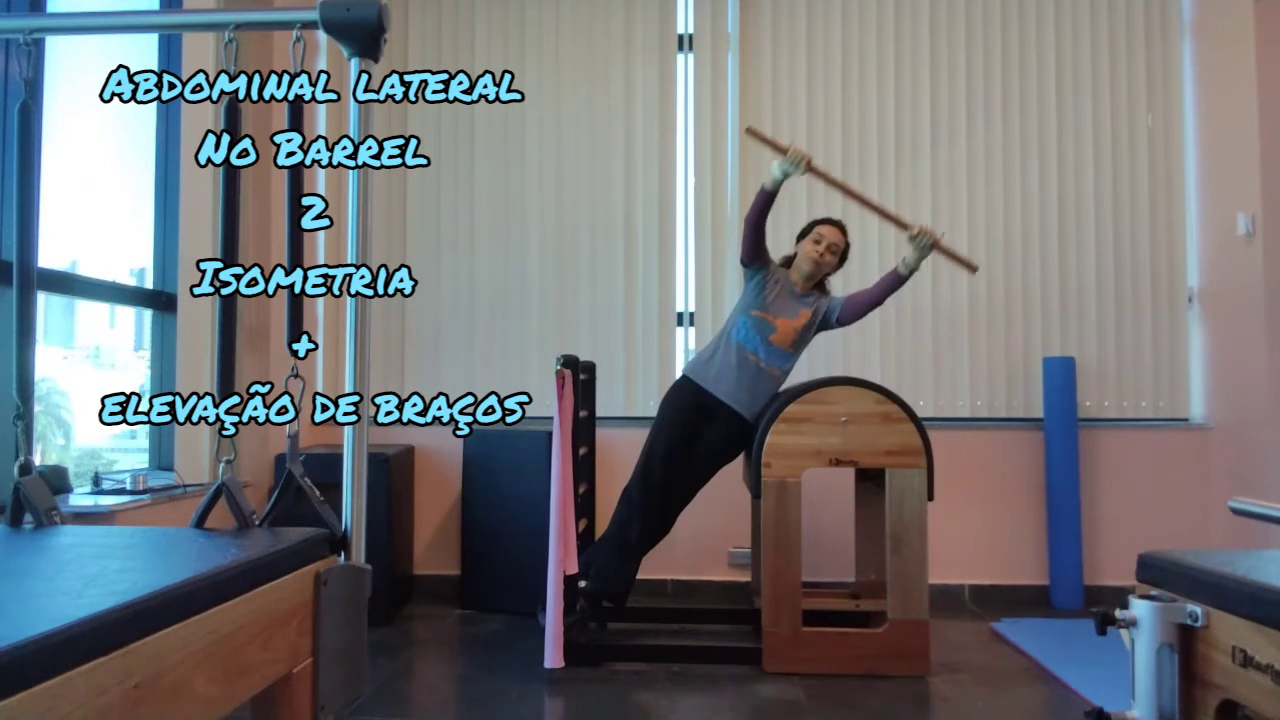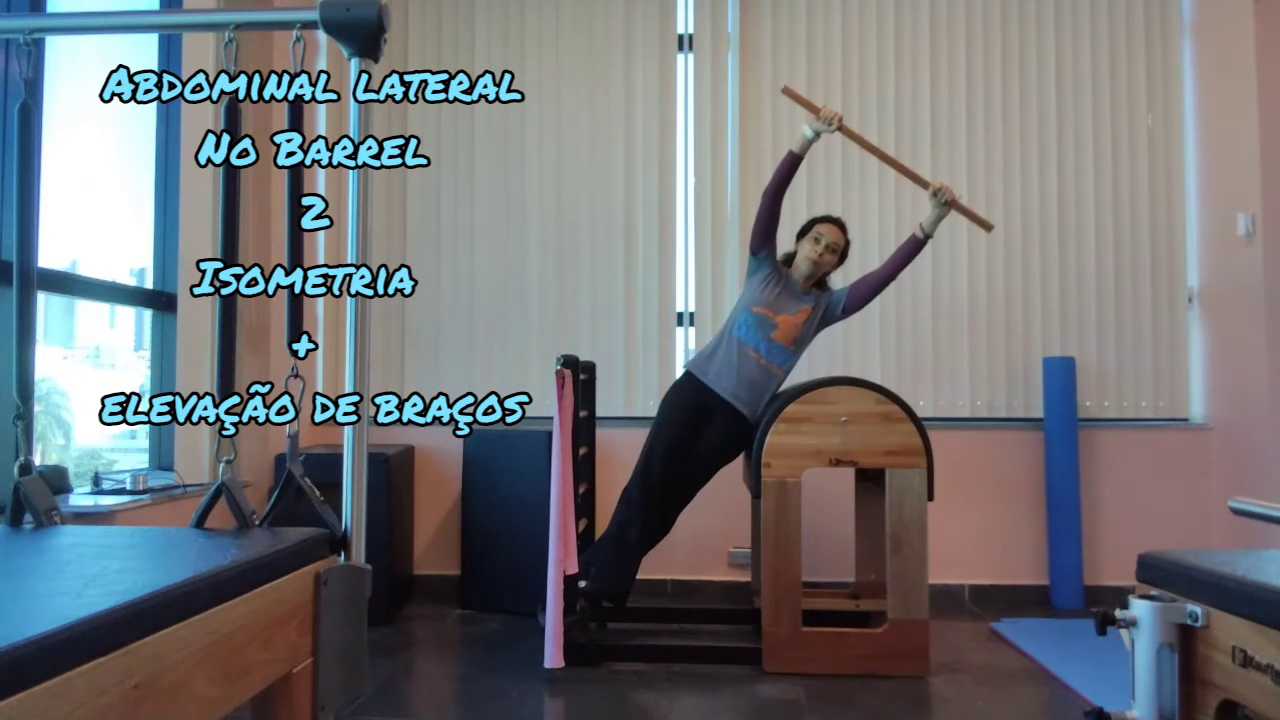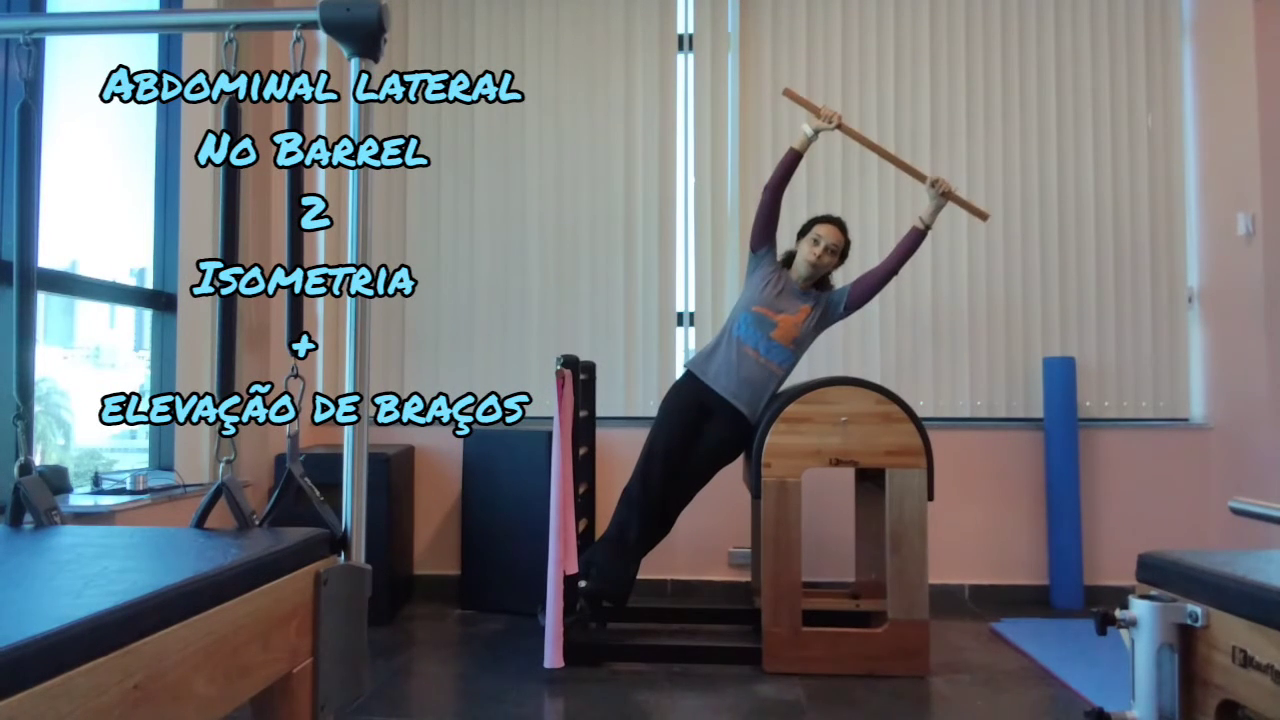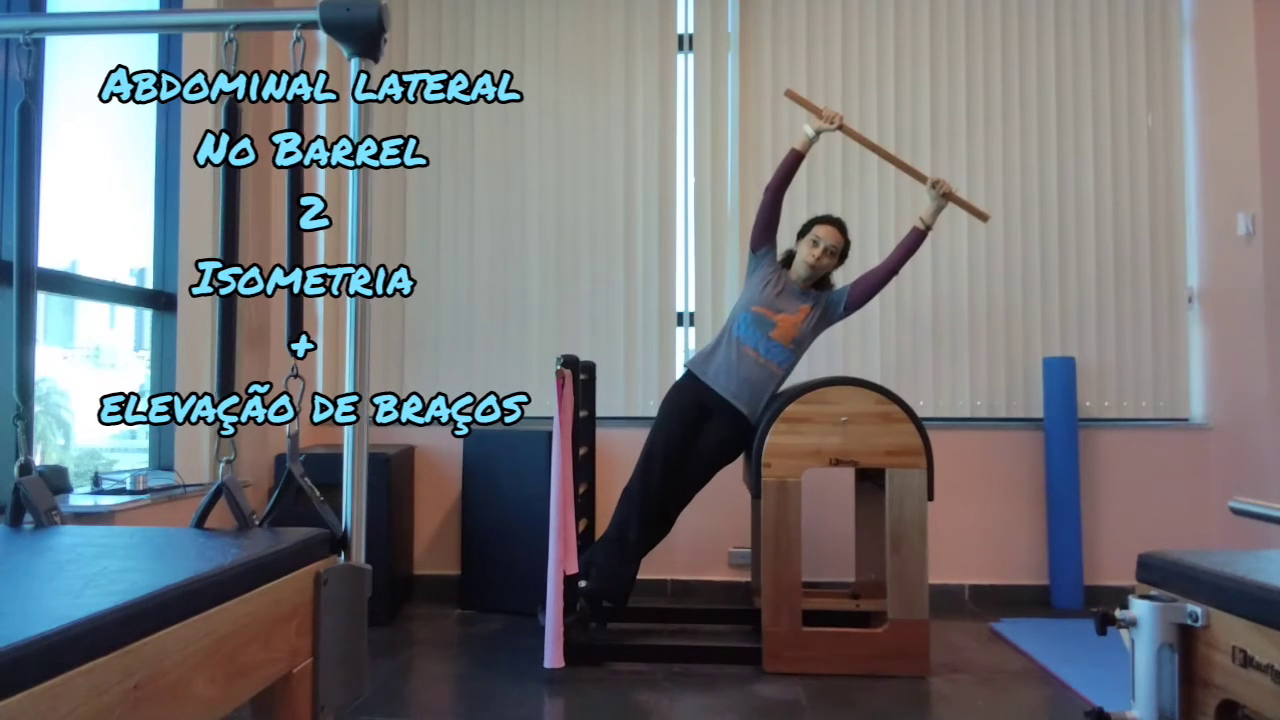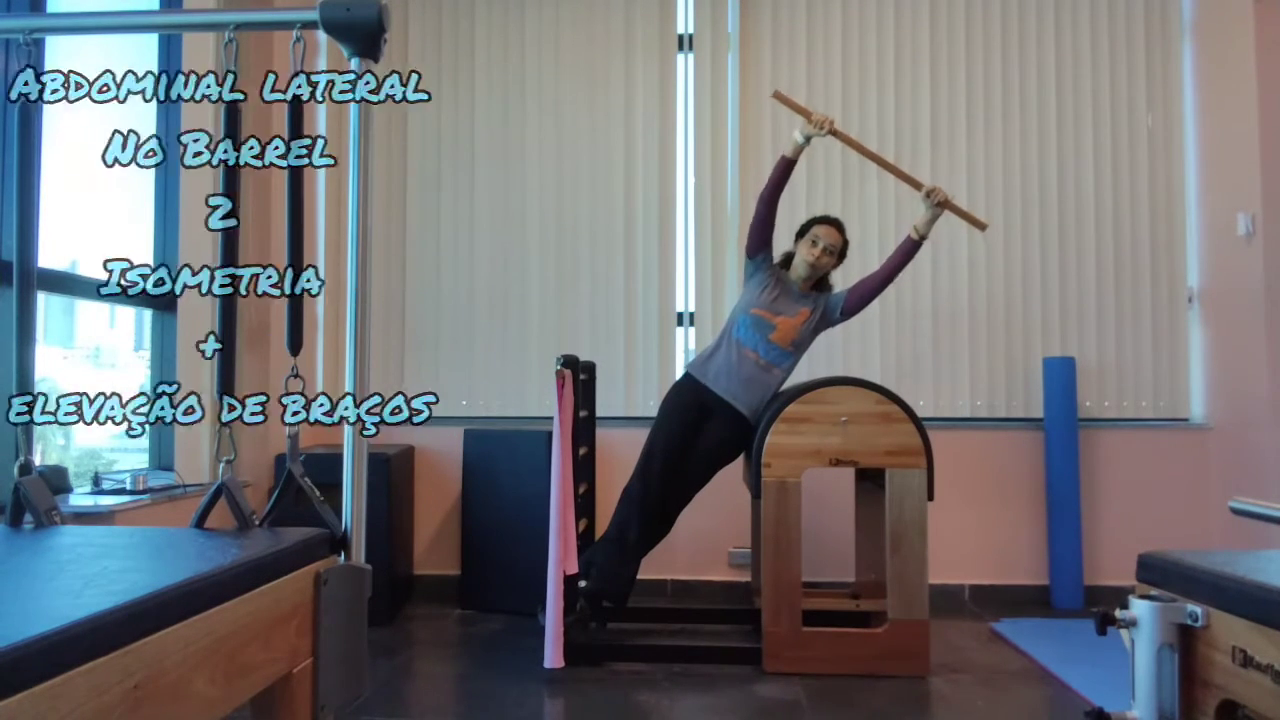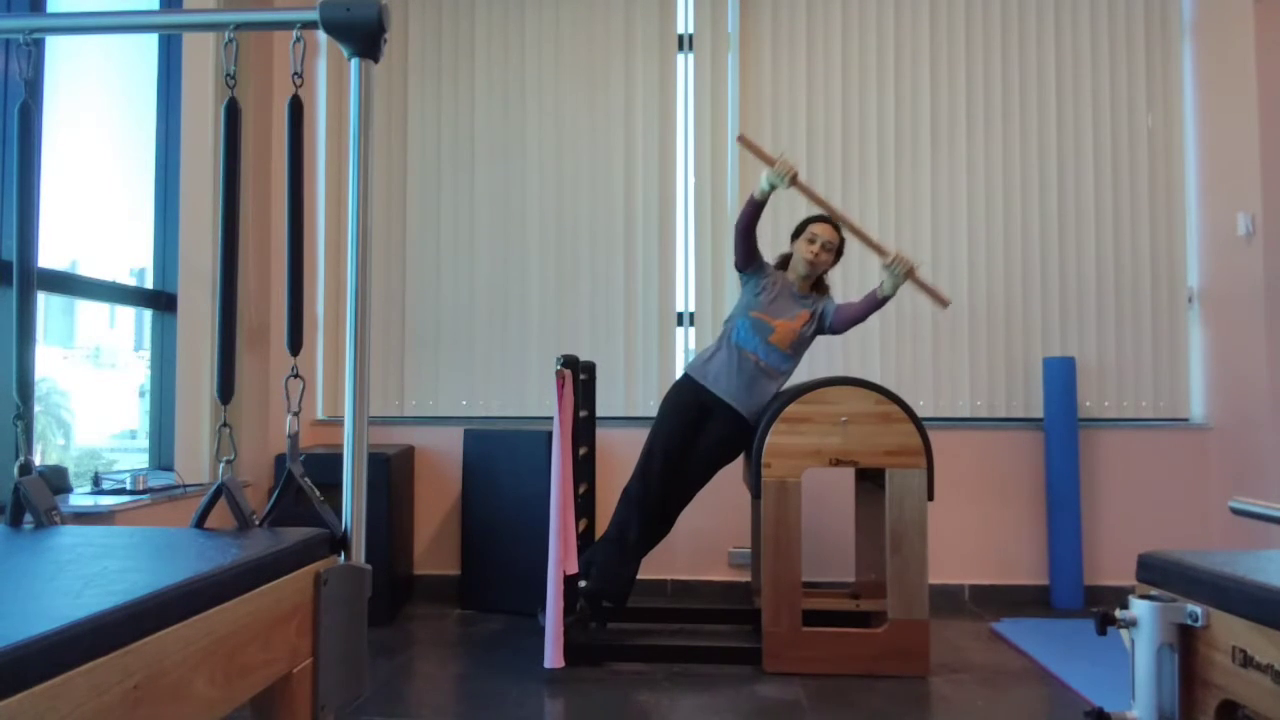
dt=0.3s
person 1, frame 1
left shoulder: (822, 310)
right shoulder: (763, 275)
left elbow: (871, 298)
right elbow: (753, 224)
left wrist: (911, 262)
right wrist: (778, 177)
left hip: (740, 416)
right hip: (698, 387)
left knee: (671, 499)
right knee: (649, 483)
left ankle: (601, 587)
right ankle: (592, 578)
person 1, frame 2
left shoulder: (825, 306)
right shoulder: (765, 269)
left elbow: (885, 275)
right elbow: (770, 199)
left wrist: (930, 223)
right wrist: (808, 138)
left hip: (739, 415)
right hip: (698, 384)
left knee: (671, 499)
right knee: (649, 482)
left ankle: (602, 587)
right ankle: (591, 578)
person 1, frame 3
left shoulder: (827, 306)
right shoulder: (764, 268)
left elbow: (887, 269)
right elbow: (770, 195)
left wrist: (929, 214)
right wrist: (808, 135)
left hip: (739, 415)
right hip: (698, 385)
left knee: (670, 499)
right knee: (648, 483)
left ankle: (601, 586)
right ankle: (592, 577)
person 1, frame 4
left shoulder: (827, 305)
right shoulder: (765, 268)
left elbow: (888, 269)
right elbow: (772, 196)
left wrist: (930, 215)
right wrist: (810, 136)
left hip: (739, 415)
right hip: (698, 385)
left knee: (670, 499)
right knee: (647, 483)
left ankle: (602, 586)
right ankle: (592, 578)
person 1, frame 5
left shoulder: (826, 307)
right shoulder: (763, 273)
left elbow: (881, 279)
right elbow: (765, 206)
left wrist: (924, 225)
right wrist: (800, 142)
left hip: (740, 415)
right hip: (698, 386)
left knee: (670, 499)
right knee: (648, 483)
left ankle: (601, 586)
right ankle: (591, 578)
person 1, frame 6
left shoulder: (821, 311)
right shoulder: (760, 277)
left elbow: (857, 313)
right elbow: (743, 231)
left wrist: (888, 287)
right wrist: (768, 185)
left hip: (739, 418)
right hip: (697, 387)
left knee: (670, 499)
right knee: (647, 484)
left ankle: (600, 588)
right ankle: (592, 578)
